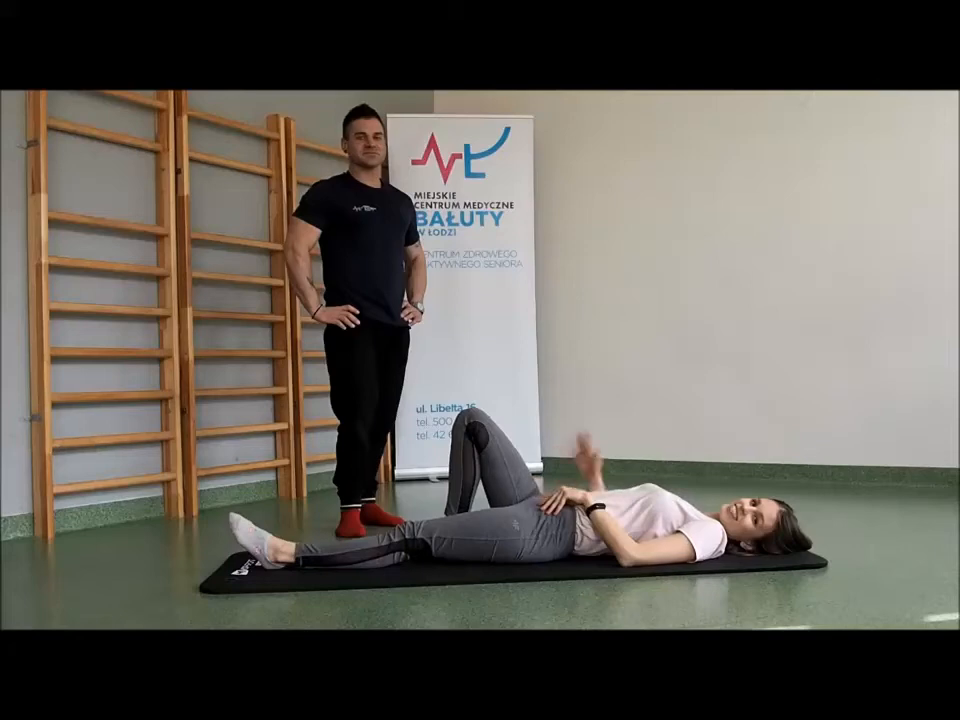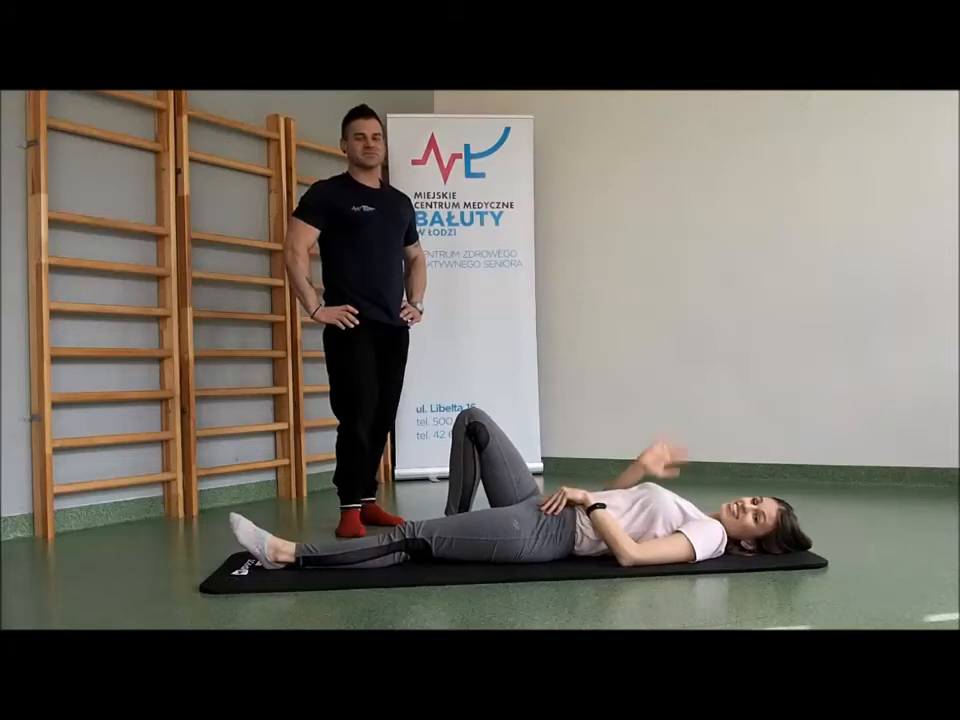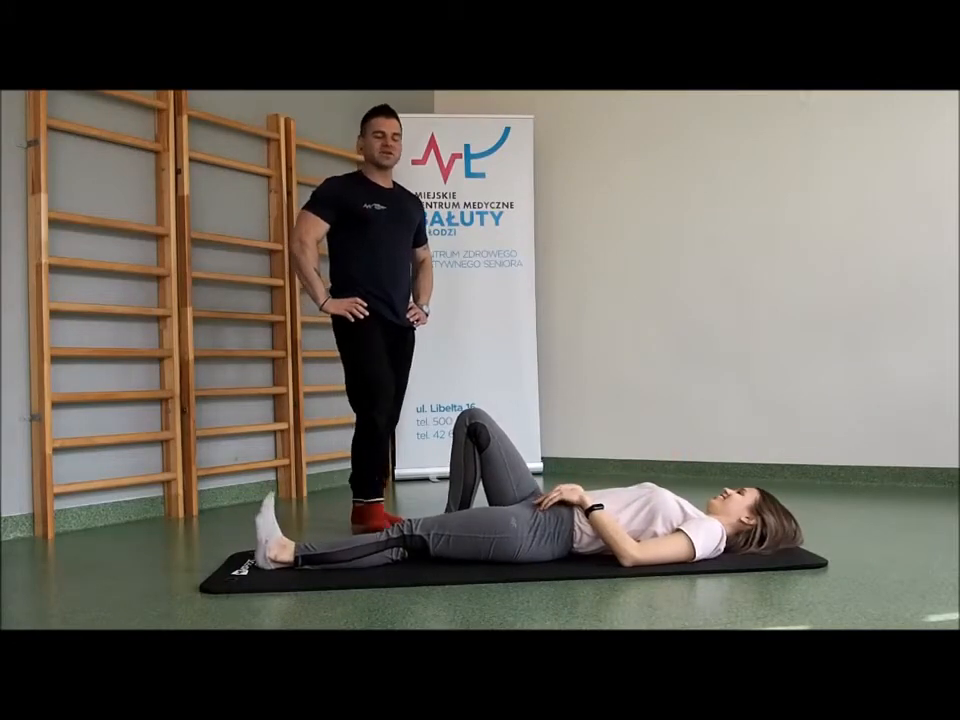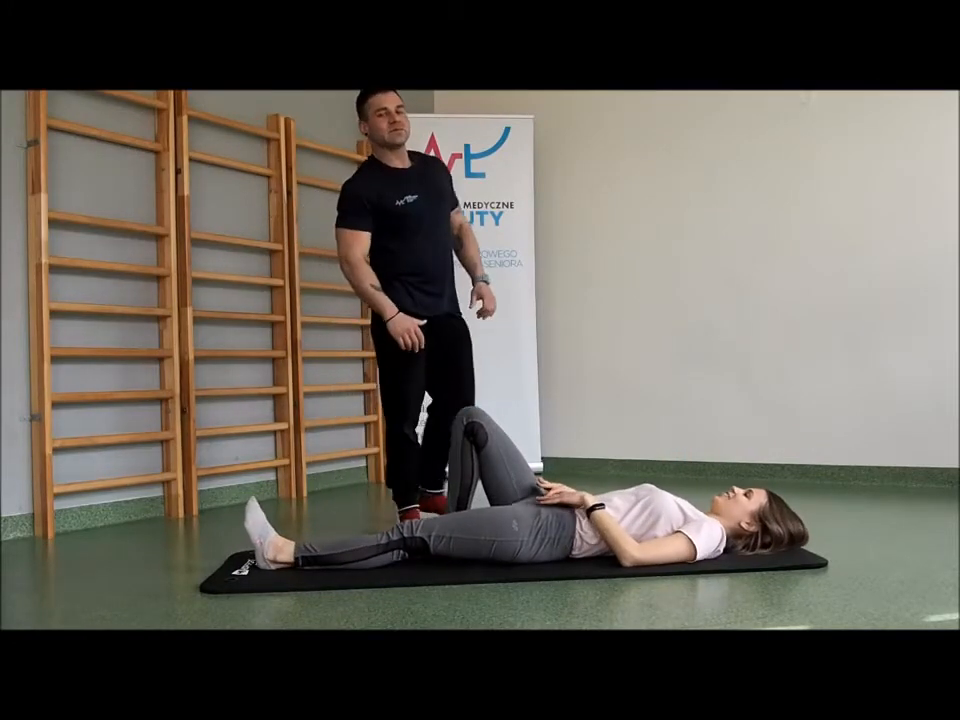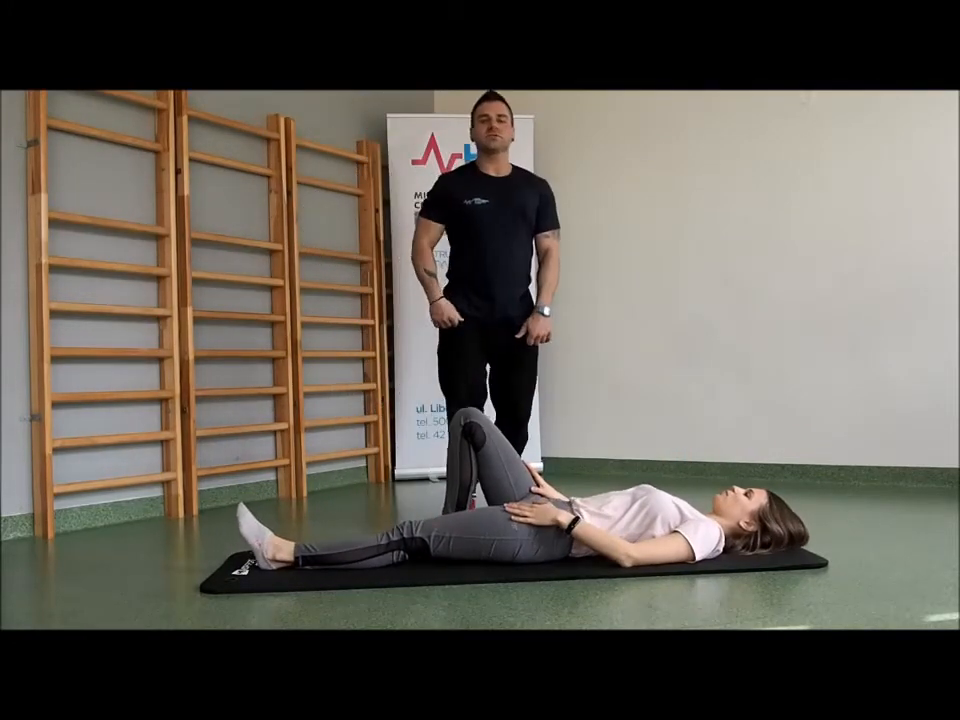
dt=1s
person 1, frame 1
left shoulder: (709, 540)
right shoulder: (696, 516)
left elbow: (631, 555)
left wrist: (586, 501)
right wrist: (592, 473)
left hip: (545, 534)
right hip: (545, 508)
left knee: (409, 537)
right knee: (472, 422)
left ankle: (287, 553)
right ankle: (452, 536)
person 1, frame 2
left shoulder: (710, 539)
right shoulder: (696, 515)
left elbow: (631, 555)
left wrist: (585, 500)
right wrist: (642, 466)
left hip: (546, 536)
right hip: (542, 507)
left knee: (410, 537)
right knee: (472, 422)
left ankle: (289, 554)
right ankle: (453, 534)
person 1, frame 3
left shoulder: (708, 537)
right shoulder: (691, 516)
left elbow: (631, 555)
left wrist: (586, 500)
right wrist: (577, 495)
left hip: (544, 534)
right hip: (543, 509)
left knee: (409, 536)
right knee: (472, 422)
left ankle: (288, 553)
right ankle: (453, 533)
person 1, frame 4
left shoulder: (709, 537)
right shoulder: (693, 517)
left elbow: (632, 555)
left wrist: (588, 501)
right wrist: (571, 493)
left hip: (547, 535)
right hip: (547, 509)
left knee: (410, 537)
right knee: (471, 421)
left ankle: (287, 554)
right ankle: (451, 530)
person 1, frame 5
left shoulder: (707, 537)
right shoulder: (691, 517)
left elbow: (630, 555)
left wrist: (563, 519)
right wrist: (556, 496)
left hip: (546, 536)
right hip: (552, 511)
left knee: (409, 537)
right knee: (469, 421)
left ankle: (288, 553)
right ankle: (451, 532)
person 2, frame 1
left shoulder: (401, 201)
right shoulder: (328, 194)
left elbow: (416, 257)
right elbow: (295, 250)
left wrist: (417, 302)
right wrist: (317, 308)
left hip: (395, 327)
right hip: (352, 327)
left knee: (382, 418)
right knee: (357, 416)
left ankle: (368, 500)
right ankle: (350, 509)
person 2, frame 2
left shoulder: (399, 202)
right shoulder: (327, 194)
left elbow: (415, 257)
right elbow: (294, 251)
left wrist: (416, 303)
right wrist: (316, 308)
left hip: (394, 327)
right hip: (351, 327)
left knee: (382, 417)
right knee: (358, 416)
left ankle: (367, 500)
right ankle: (350, 508)
person 2, frame 3
left shoulder: (410, 203)
right shoulder: (339, 189)
left elbow: (423, 260)
right elbow: (301, 242)
left wrist: (423, 304)
right wrist: (324, 299)
left hip: (401, 323)
right hip: (359, 317)
left knee: (385, 414)
right knee: (376, 406)
left ankle: (363, 501)
right ankle: (375, 504)
person 2, frame 4
left shoulder: (434, 169)
right shoulder: (362, 187)
left elbow: (459, 227)
right elbow: (352, 259)
left wrist: (480, 278)
right wrist: (390, 314)
left hip: (447, 312)
right hip: (403, 318)
left knee: (457, 406)
right knee: (403, 417)
left ankle: (432, 488)
right ankle: (408, 508)
person 2, frame 5
left shoulder: (536, 188)
right shoulder: (452, 185)
left elbow: (549, 252)
right elbow: (422, 245)
left wrist: (542, 311)
right wrist: (435, 298)
left hip: (517, 320)
right hip: (464, 318)
left knee: (515, 416)
right knee: (465, 410)
